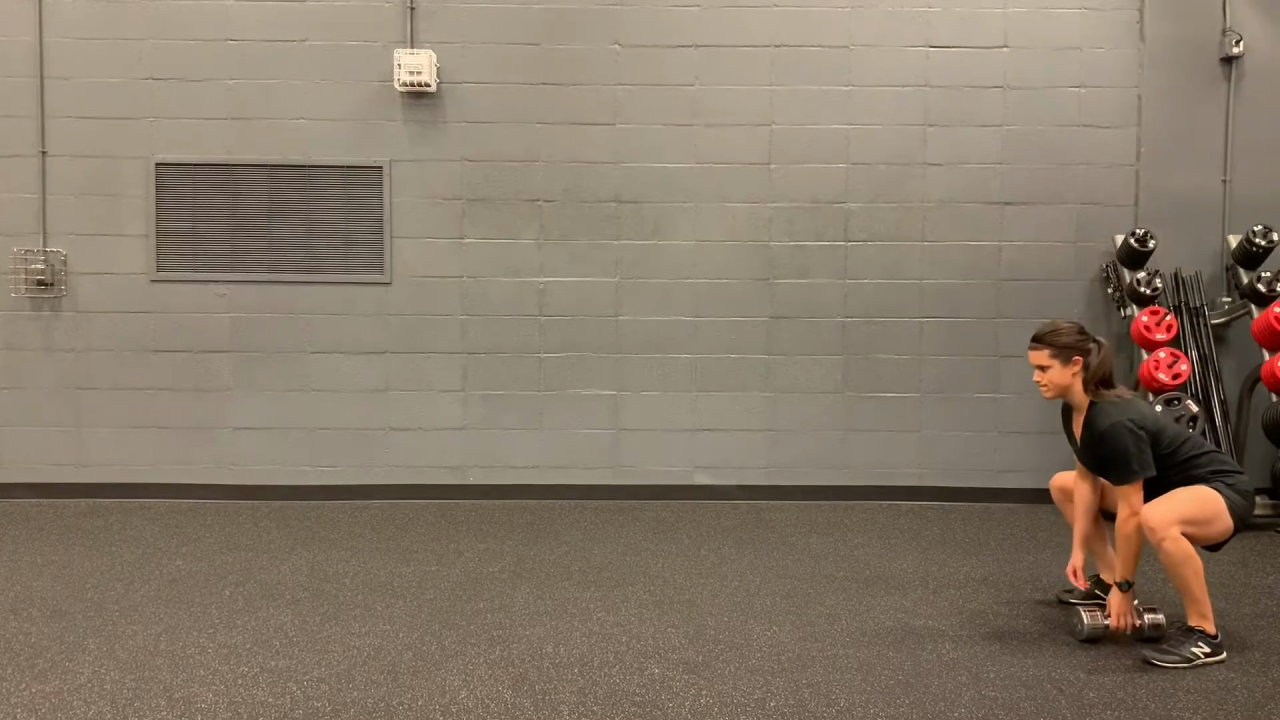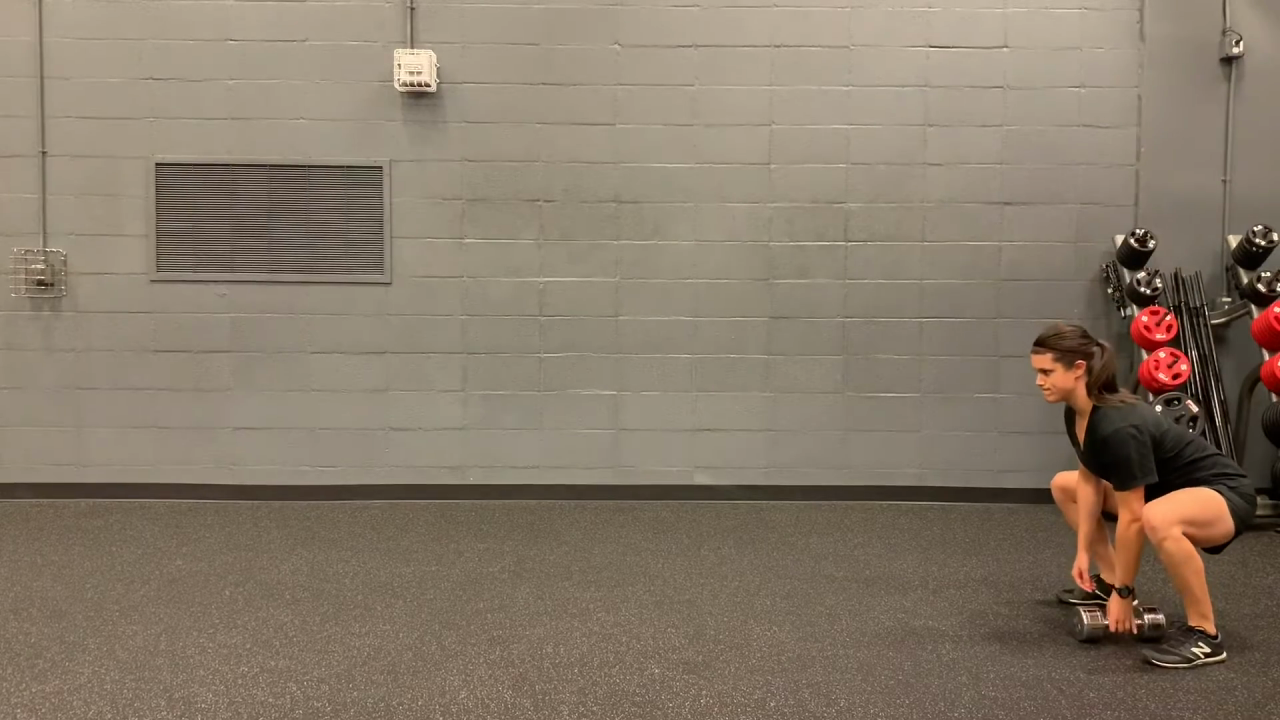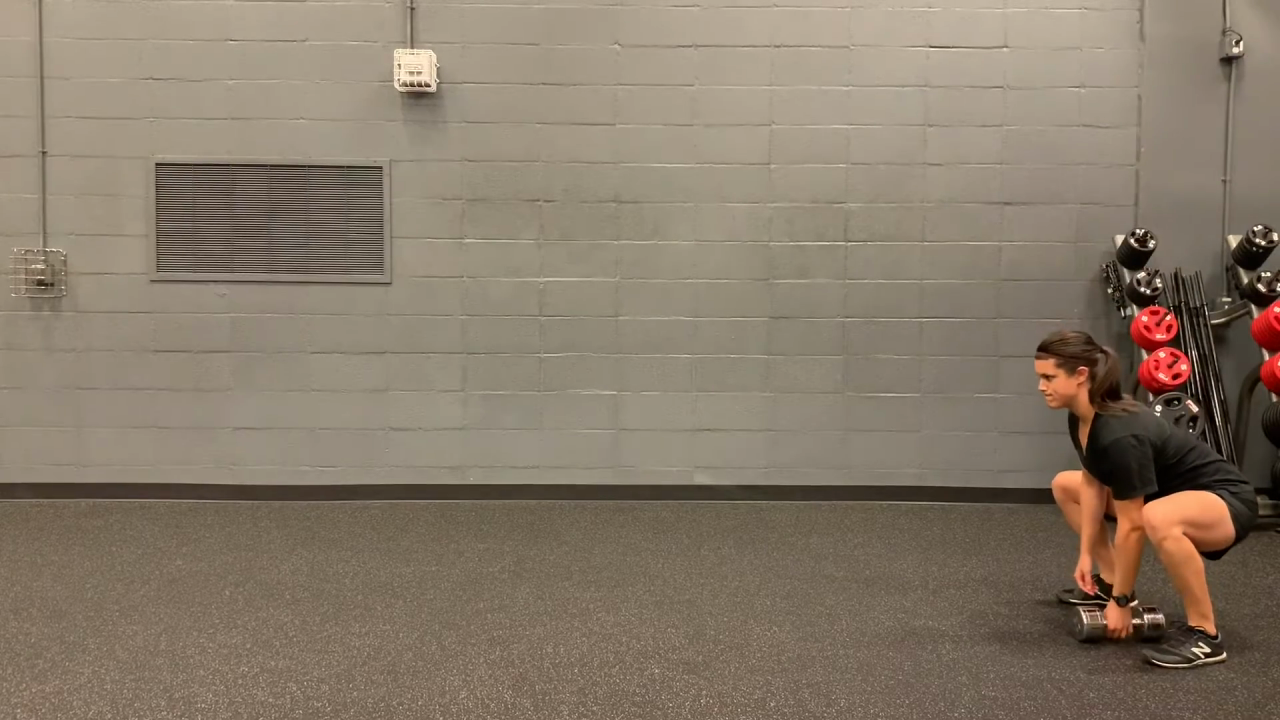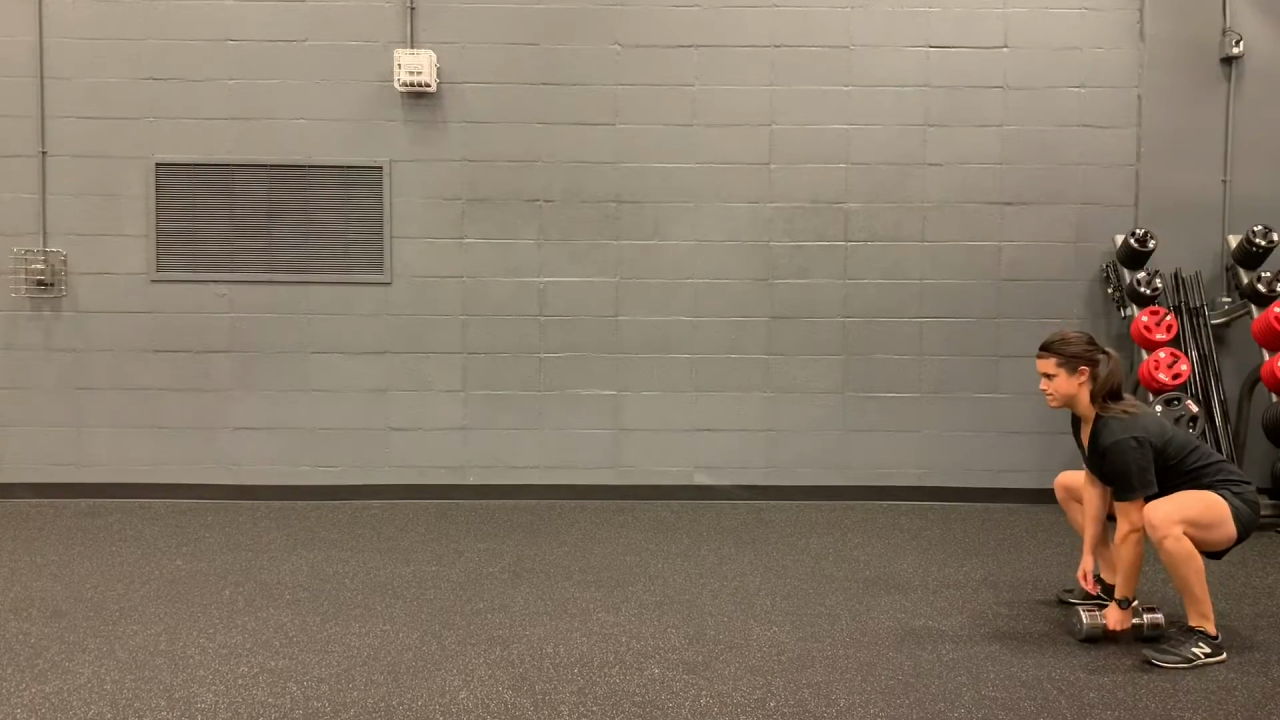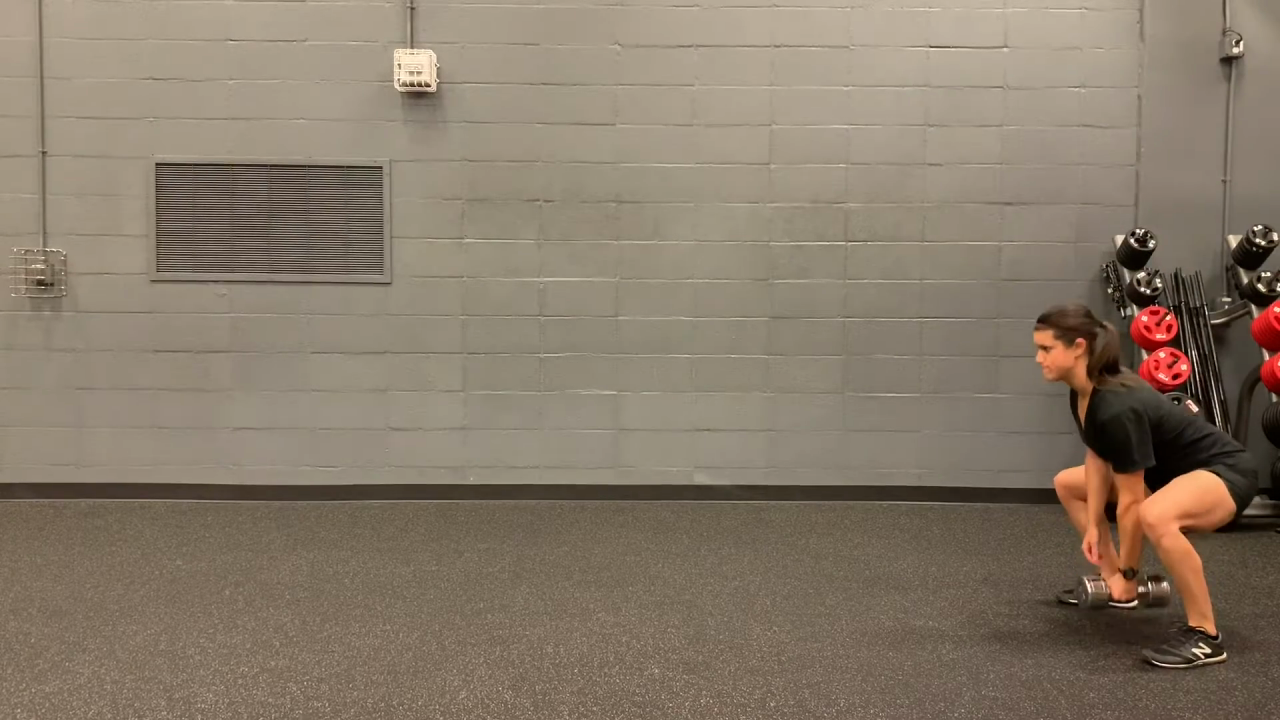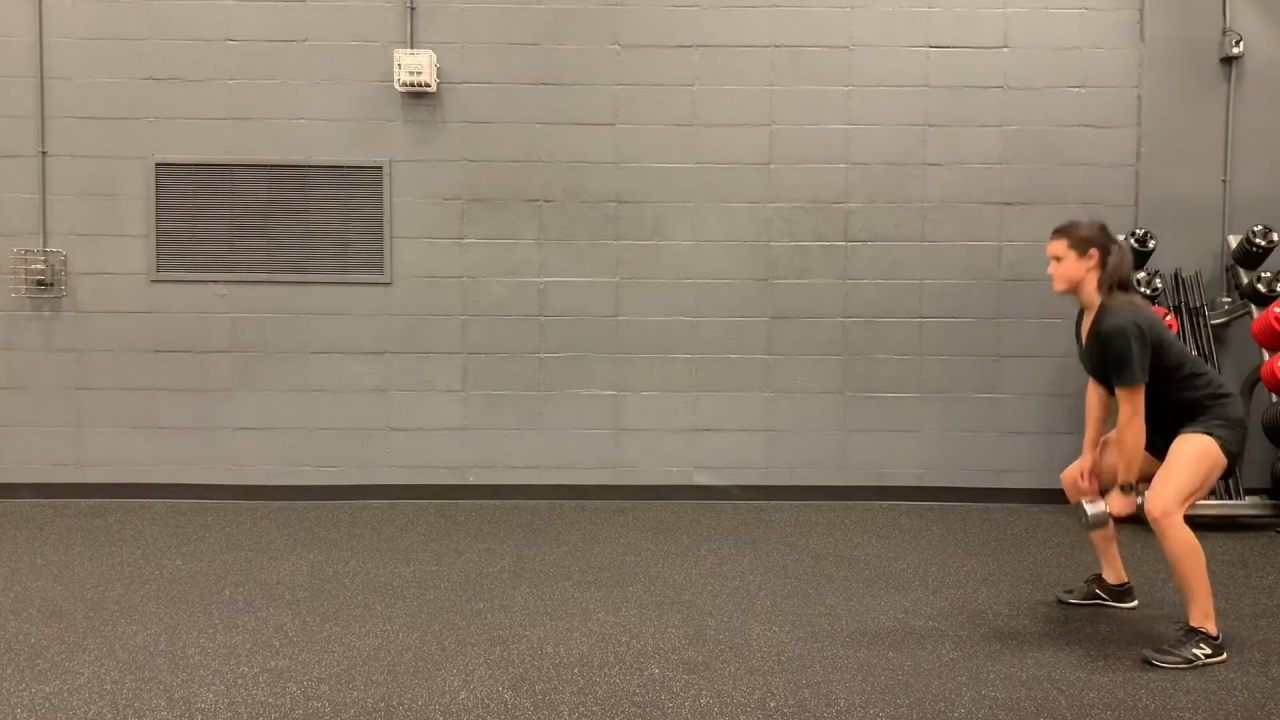
dt=0.3s
person 1, frame 1
left shoulder: (1116, 423)
right shoulder: (1073, 410)
left elbow: (1131, 513)
right elbow: (1087, 479)
left wrist: (1124, 590)
right wrist: (1078, 548)
left hip: (1221, 491)
right hip: (1167, 487)
left knee: (1156, 519)
right knee: (1062, 486)
left ankle: (1204, 634)
right ankle: (1105, 581)
person 1, frame 2
left shoulder: (1119, 428)
right shoulder: (1077, 412)
left elbow: (1132, 519)
right elbow: (1090, 481)
left wrist: (1123, 595)
right wrist: (1084, 551)
left hip: (1223, 495)
right hip: (1166, 488)
left knee: (1158, 519)
right knee: (1063, 486)
left ankle: (1204, 634)
right ankle: (1107, 580)
person 1, frame 3
left shoulder: (1120, 436)
right shoulder: (1081, 417)
left elbow: (1132, 526)
right elbow: (1092, 484)
left wrist: (1121, 603)
right wrist: (1086, 554)
left hip: (1226, 501)
right hip: (1171, 493)
left knee: (1158, 519)
right knee: (1064, 486)
left ankle: (1204, 634)
right ankle: (1108, 582)
person 1, frame 4
left shoulder: (1121, 436)
right shoulder: (1085, 418)
left elbow: (1130, 528)
right elbow: (1095, 483)
left wrist: (1122, 604)
right wrist: (1089, 553)
left hip: (1228, 502)
right hip: (1174, 492)
left knee: (1158, 518)
right knee: (1066, 485)
left ankle: (1204, 634)
right ankle: (1108, 582)
person 1, frame 5
left shoulder: (1117, 408)
right shoulder: (1081, 393)
left elbow: (1132, 502)
right elbow: (1097, 459)
left wrist: (1128, 573)
right wrist: (1093, 528)
left hip: (1224, 471)
right hip: (1168, 470)
left knee: (1156, 517)
right knee: (1067, 484)
left ankle: (1205, 635)
right ankle: (1112, 585)
person 1, frame 6
left shoulder: (1120, 324)
right shoulder: (1086, 317)
left elbow: (1131, 415)
right elbow: (1099, 388)
left wrist: (1125, 490)
right wrist: (1091, 453)
left hip: (1212, 418)
right hip: (1163, 419)
left knee: (1161, 508)
right knee: (1077, 480)
left ankle: (1206, 634)
right ankle: (1114, 583)
